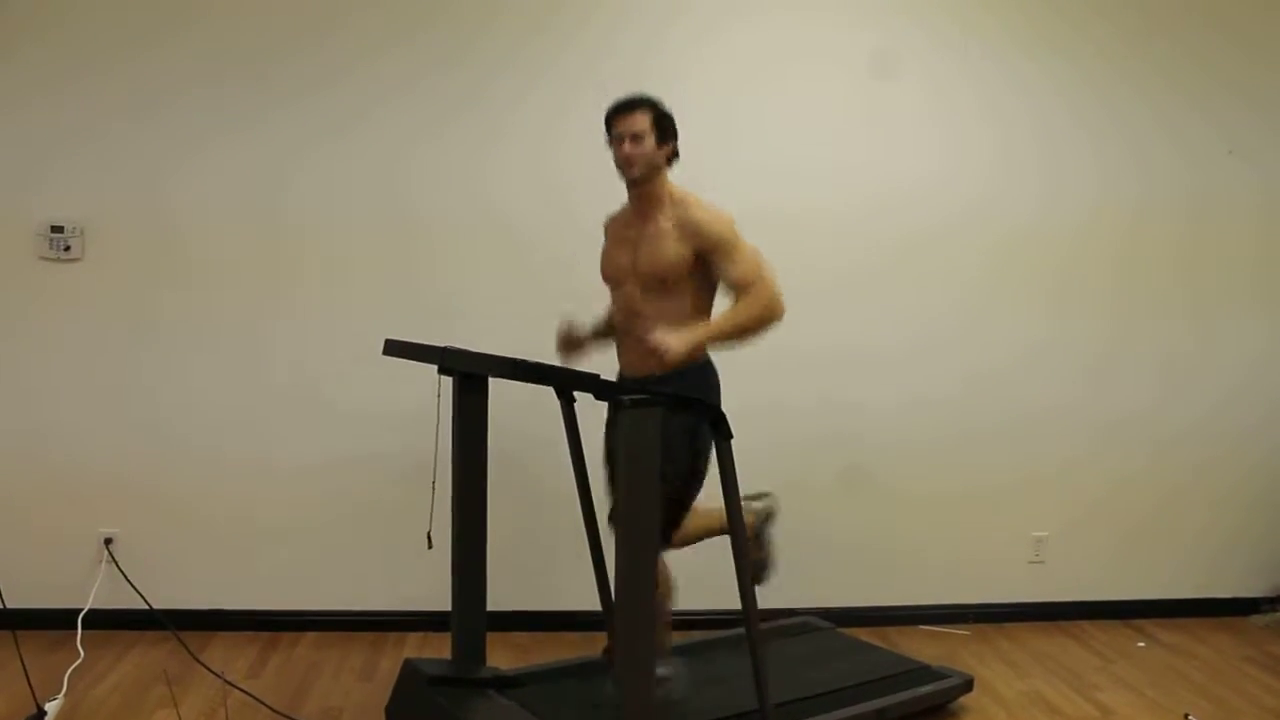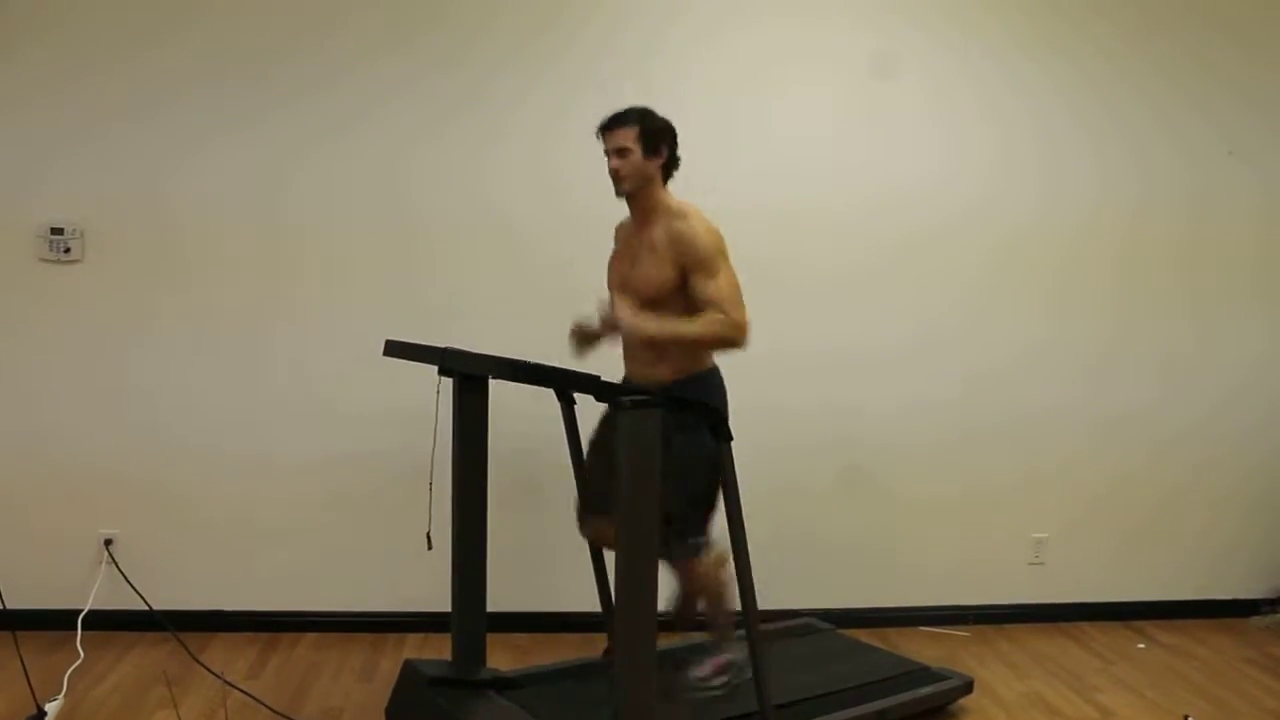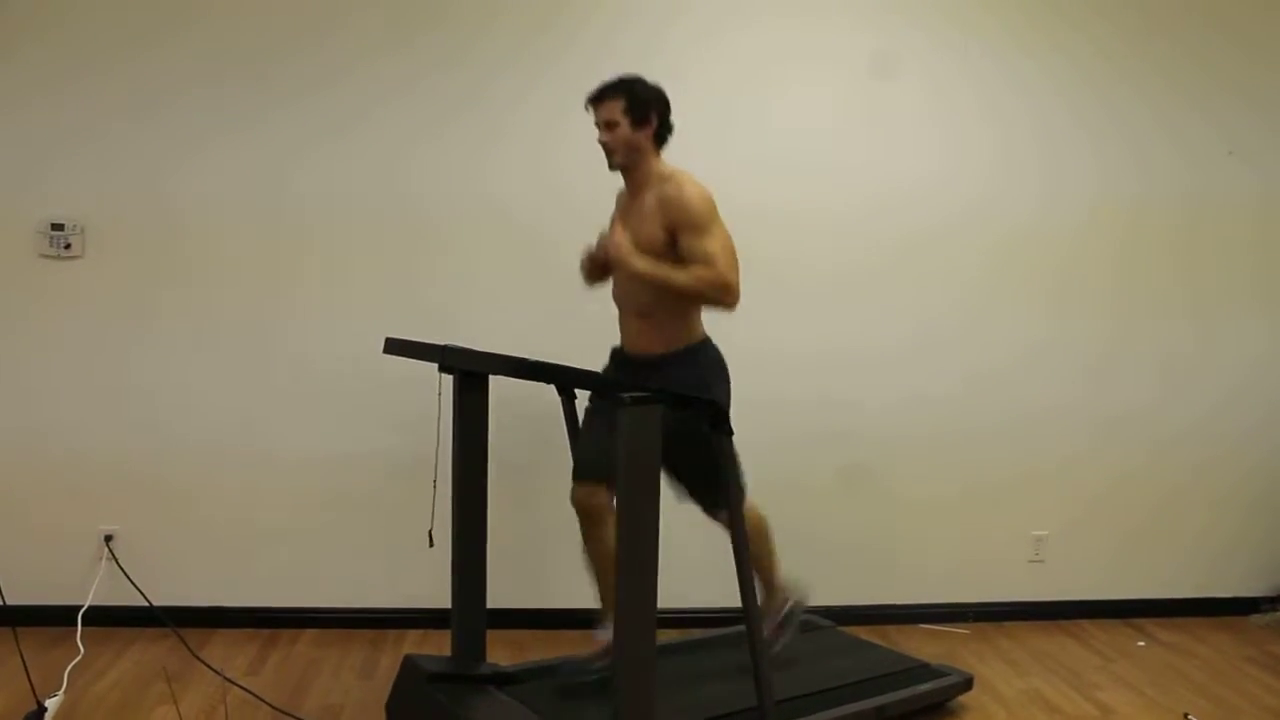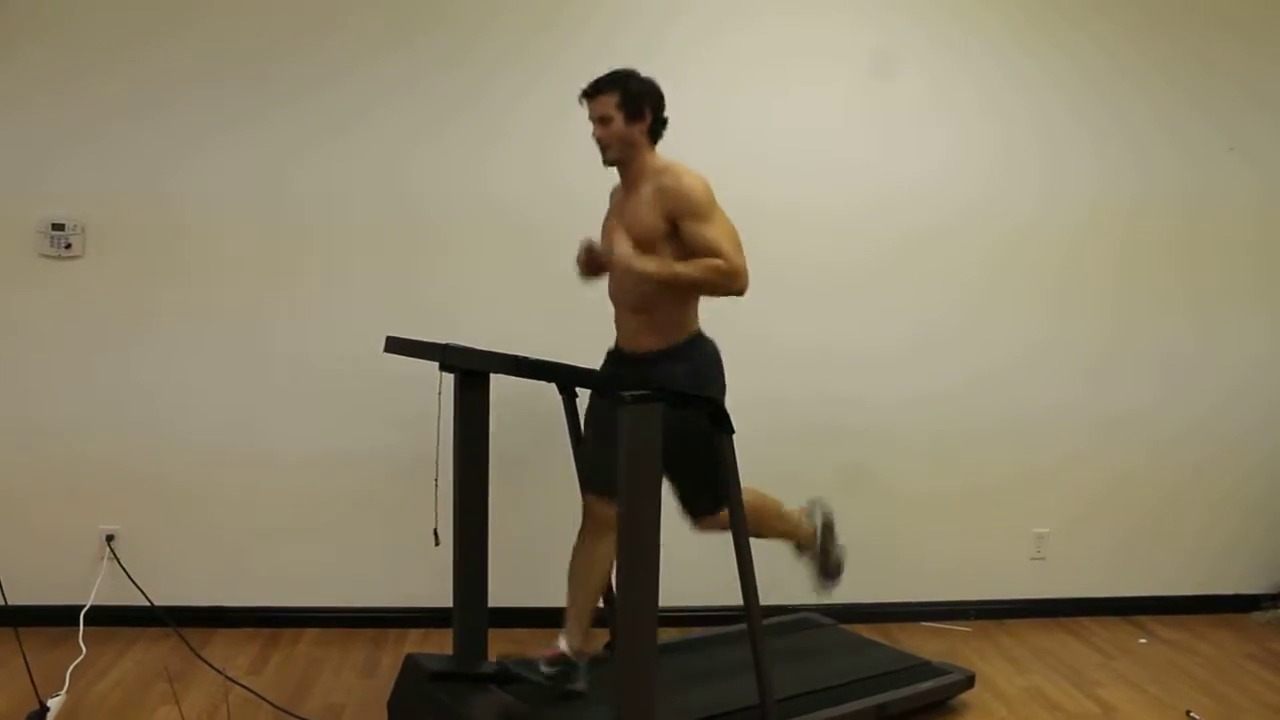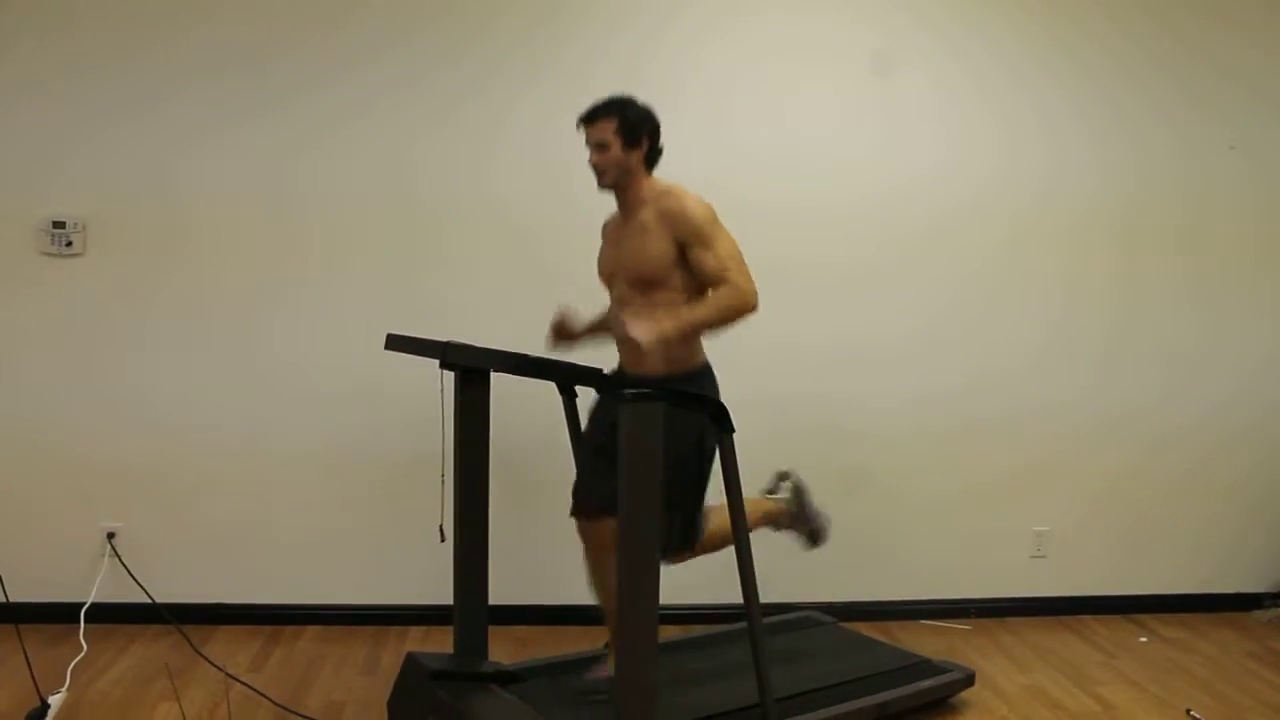
dt=0.1s
person 1, frame 1
left shoulder: (701, 223)
right shoulder: (615, 226)
left elbow: (767, 303)
left wrist: (692, 337)
right wrist: (590, 335)
left hip: (684, 391)
right hip: (630, 392)
right knee: (664, 523)
left ankle: (660, 656)
right ankle: (747, 517)
person 1, frame 2
left shoulder: (692, 234)
right shoulder: (624, 232)
left elbow: (733, 330)
left wrist: (644, 328)
right wrist: (605, 329)
left hip: (688, 403)
left knee: (683, 547)
right knee: (599, 527)
left ankle: (727, 650)
right ankle: (696, 574)
person 1, frame 3
left shoulder: (684, 196)
right shoulder: (627, 197)
left elbow: (725, 288)
left wrist: (633, 264)
right wrist: (608, 266)
left hip: (685, 370)
right hip: (627, 368)
left knee: (722, 505)
right knee: (588, 498)
left ankle: (779, 602)
right ankle: (616, 623)
person 1, frame 4
left shoulder: (682, 187)
right shoulder: (619, 194)
left elbow: (733, 273)
left wrist: (638, 266)
right wrist: (604, 263)
left hip: (684, 370)
right hip: (624, 367)
left knee: (711, 506)
right knee: (600, 508)
left ankle: (811, 532)
right ankle: (571, 650)
person 1, frame 5
left shoulder: (684, 212)
right shoulder: (613, 227)
left elbow: (743, 294)
left wrist: (660, 327)
right wrist: (590, 327)
left hip: (683, 393)
right hip: (625, 390)
left knee: (676, 543)
right knee: (595, 527)
left ankle: (778, 504)
